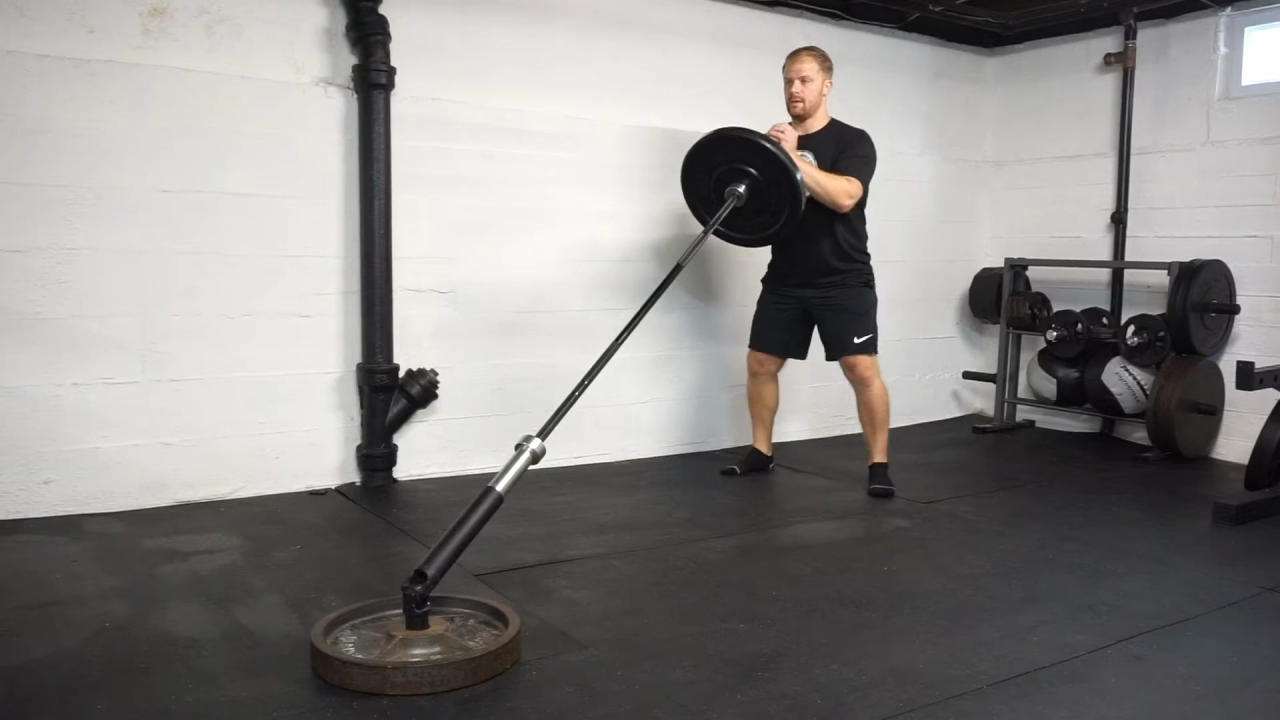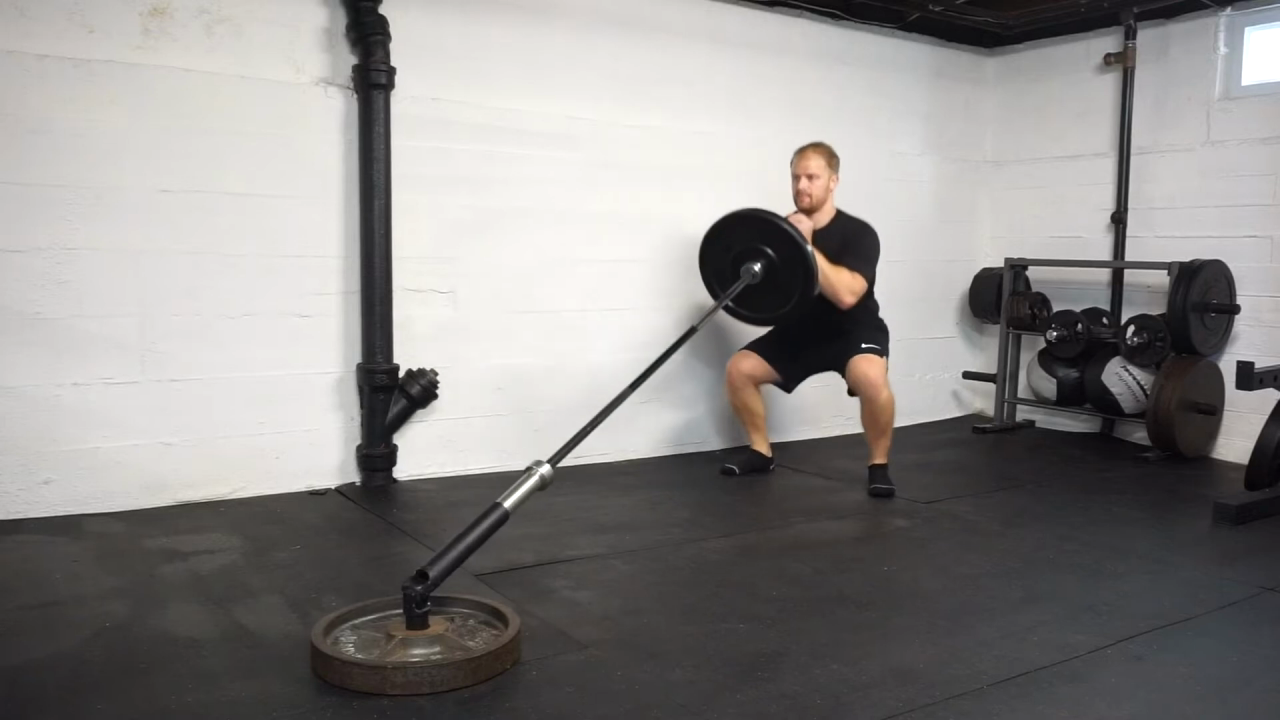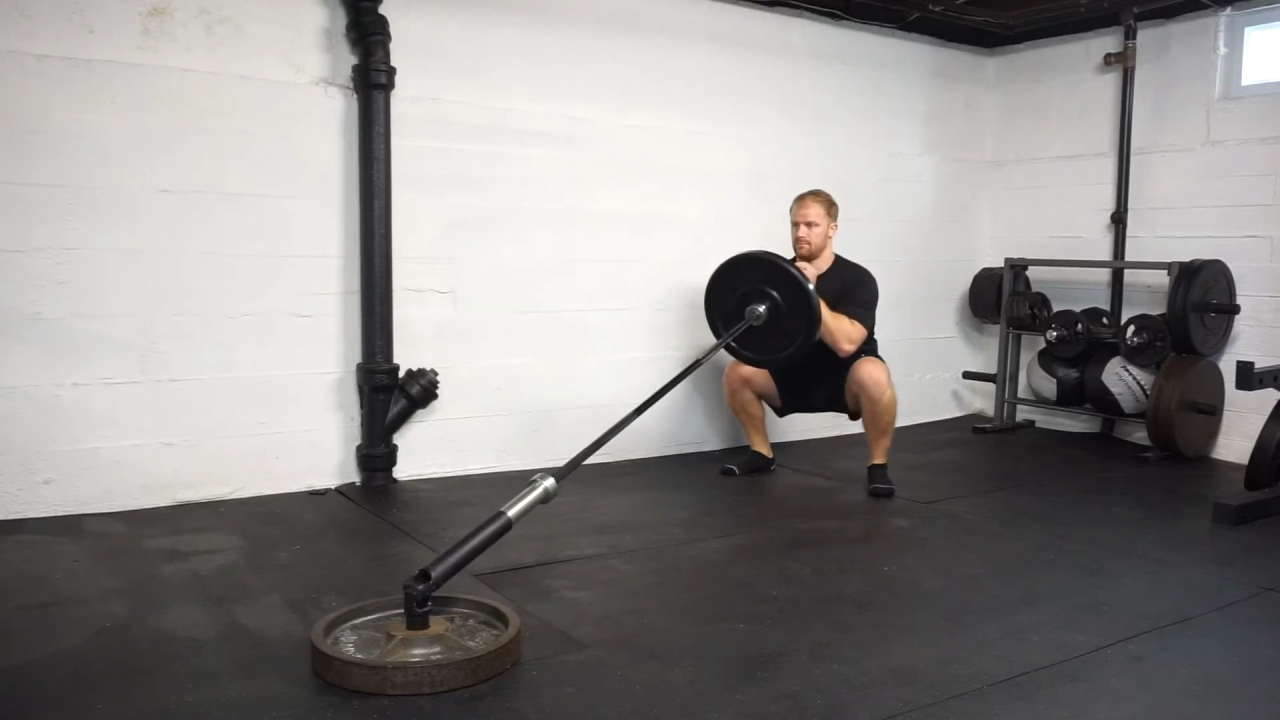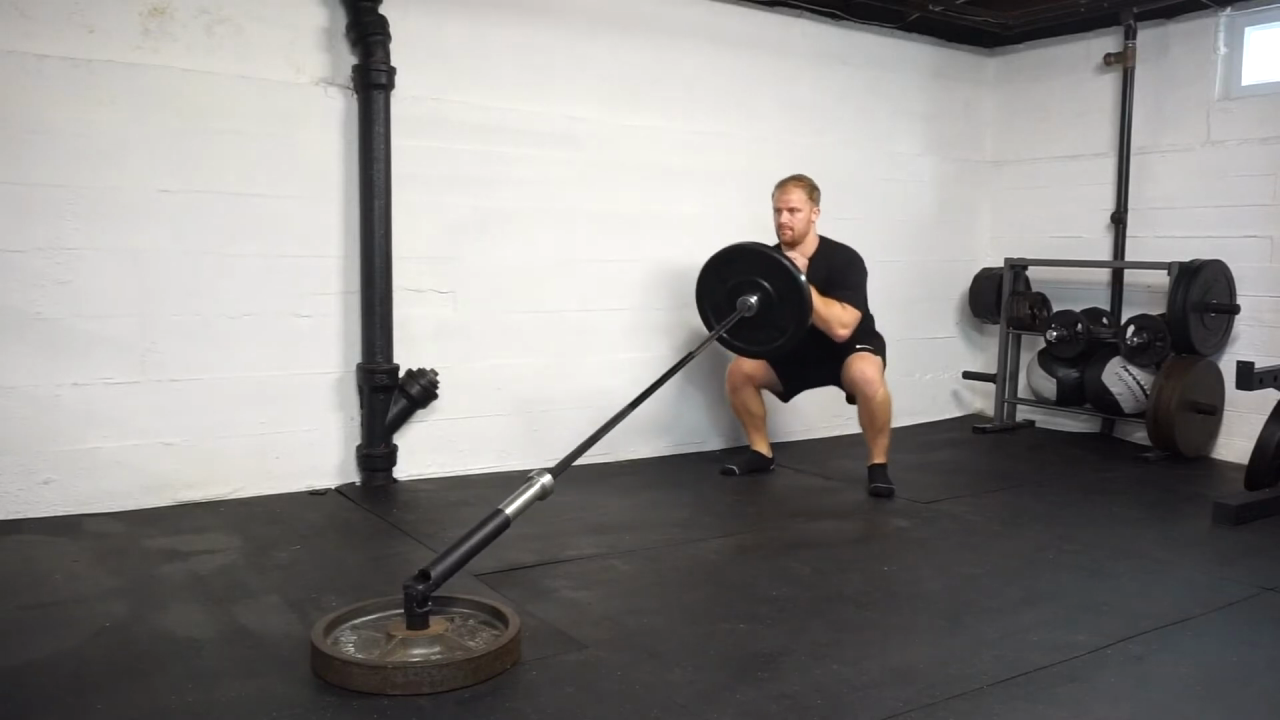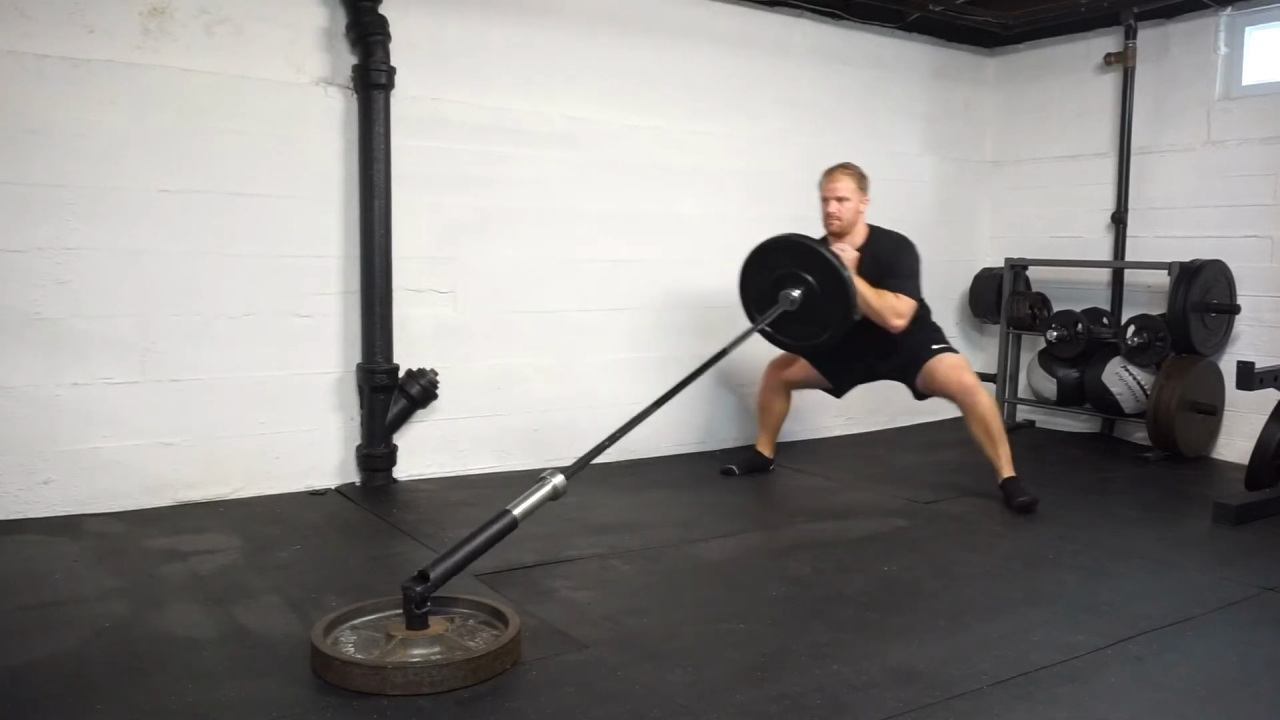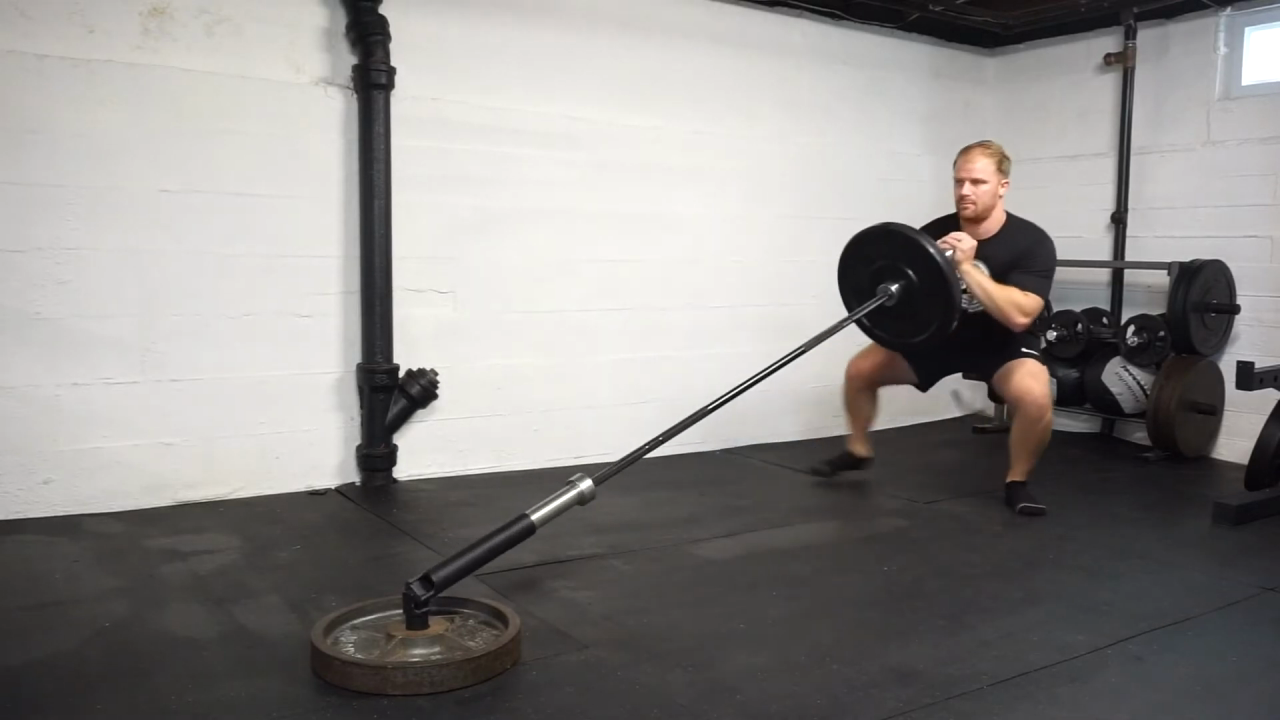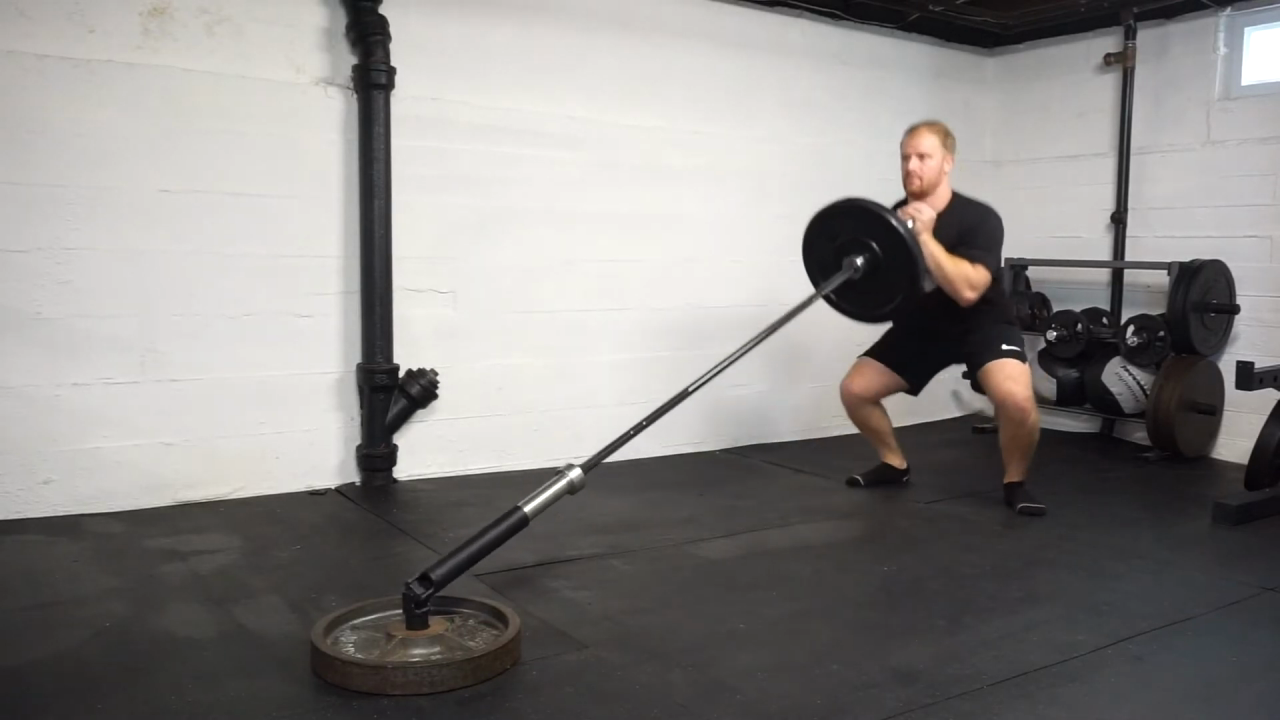
dt=0.7s
person 1, frame 1
left shoulder: (851, 141)
right shoulder: (773, 141)
left elbow: (844, 196)
left wrist: (793, 158)
left hip: (842, 279)
right hip: (785, 279)
left knee: (862, 370)
right knee: (760, 365)
left ankle: (879, 464)
right ankle: (761, 451)
person 1, frame 2
left shoulder: (857, 234)
left elbow: (846, 295)
left wrist: (806, 247)
left hip: (853, 333)
right hip: (799, 332)
left knee: (870, 378)
right knee: (739, 370)
left ankle: (878, 465)
right ankle: (760, 451)
person 1, frame 3
left shoulder: (856, 279)
left elbow: (846, 344)
left hip: (845, 379)
right hip: (797, 373)
left knee: (873, 376)
right knee: (738, 374)
left ankle: (878, 466)
right ankle: (761, 452)
person 1, frame 4
left shoulder: (843, 260)
left elbow: (841, 328)
left hip: (850, 348)
right hip: (797, 349)
left knee: (865, 376)
right knee: (739, 371)
left ankle: (878, 464)
right ankle: (761, 451)
person 1, frame 5
left shoulder: (895, 249)
left elbow: (897, 319)
left wrist: (850, 275)
left hip: (908, 344)
right hip: (849, 342)
left knee: (964, 383)
right knee: (779, 371)
left ankle: (1008, 478)
right ankle: (762, 453)
person 1, frame 6
left shoulder: (1032, 243)
right shoulder: (937, 234)
left elbow: (1019, 317)
left wrist: (967, 267)
left hip: (1003, 341)
left knee: (1034, 397)
right knee: (860, 370)
left ankle: (1016, 481)
right ankle: (857, 451)
person 1, frame 7
left shoulder: (977, 218)
right shoulder: (895, 217)
left elbow: (968, 290)
left wrist: (925, 237)
left hip: (983, 327)
right hip: (920, 328)
left knee: (1016, 398)
right knee: (854, 389)
left ankle: (1015, 483)
right ankle: (895, 464)
